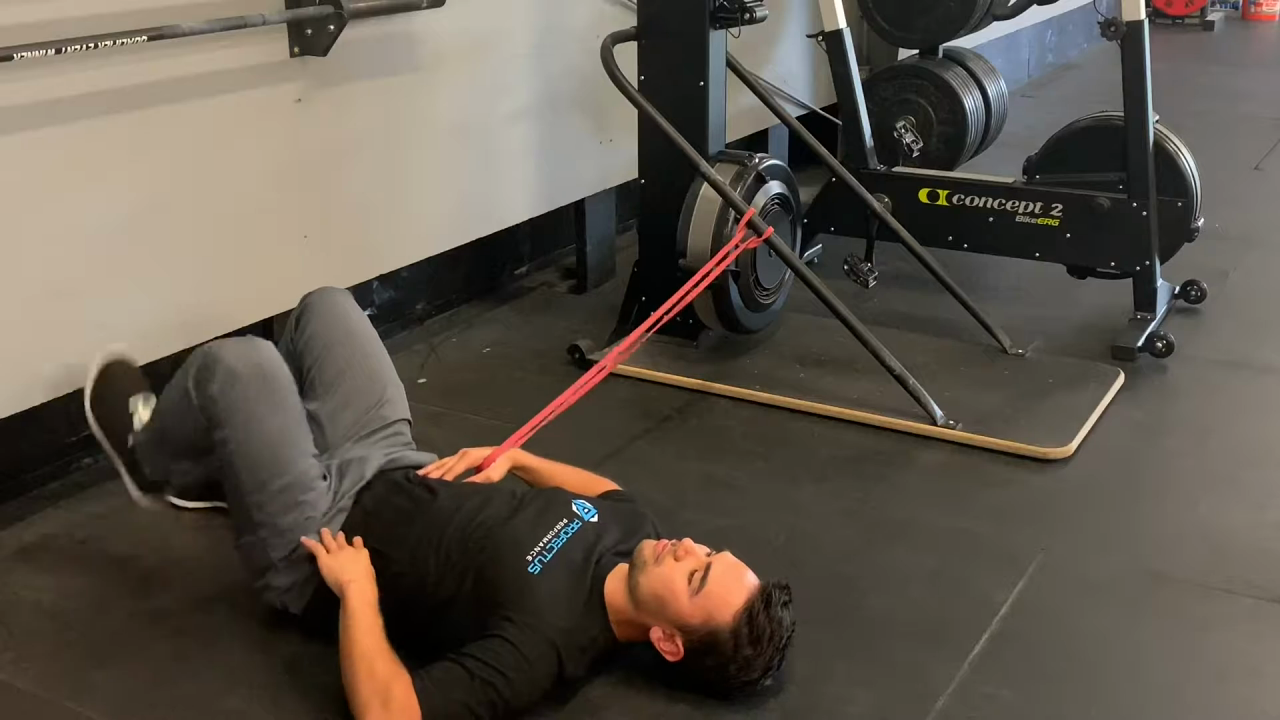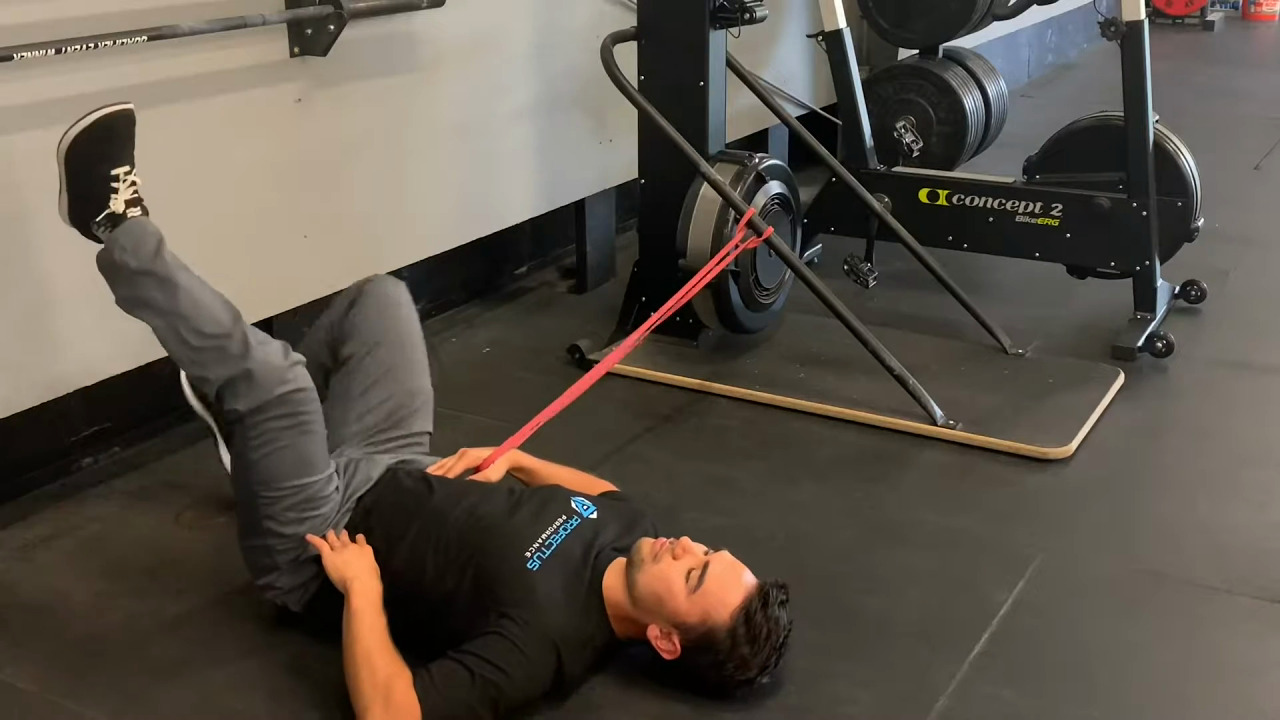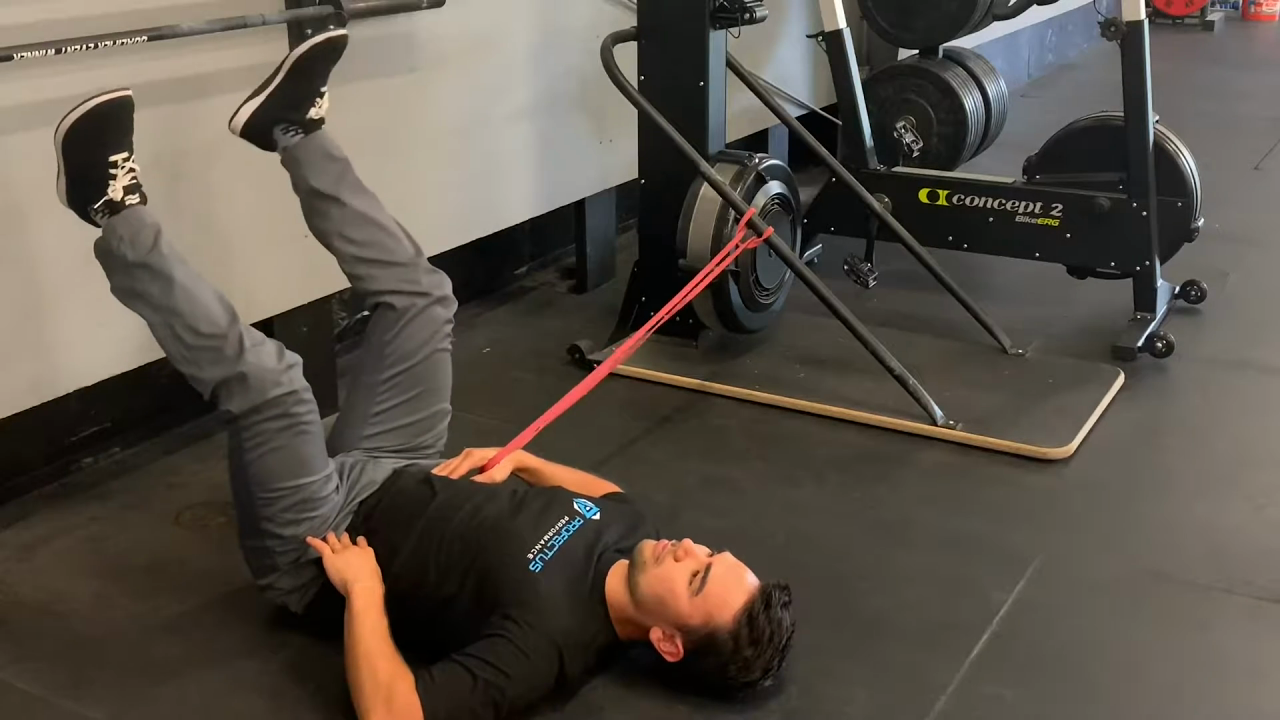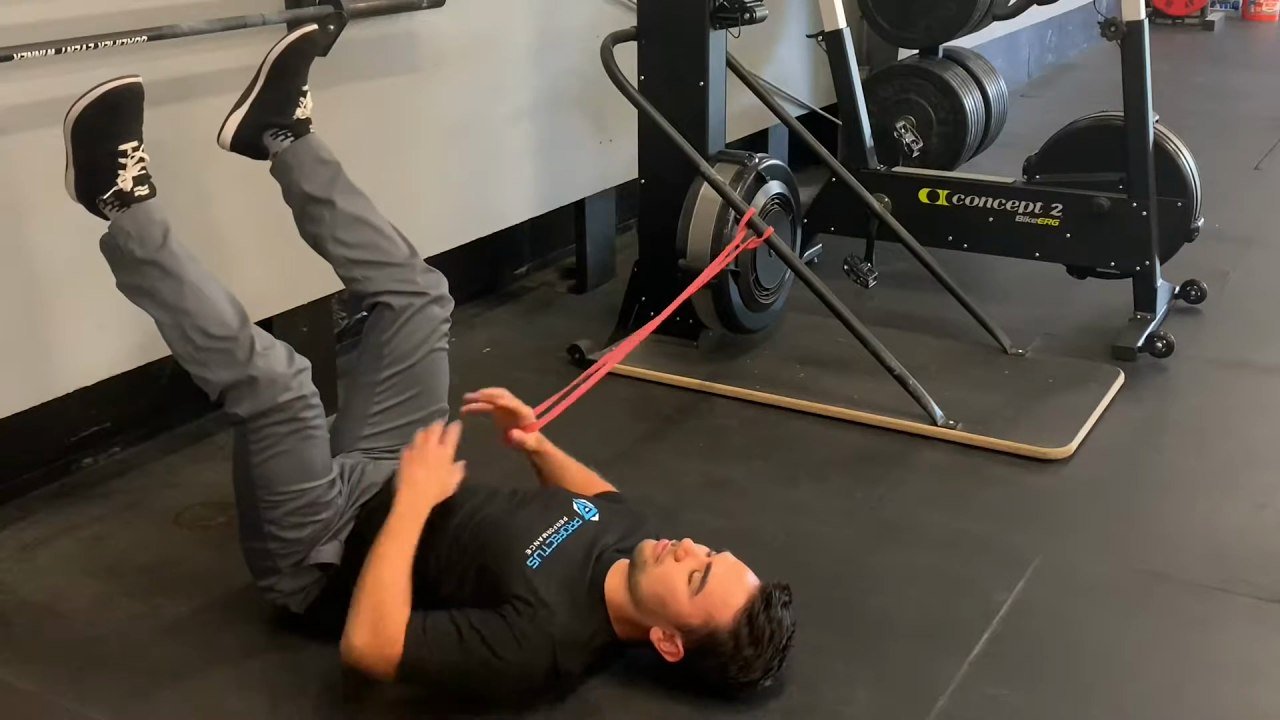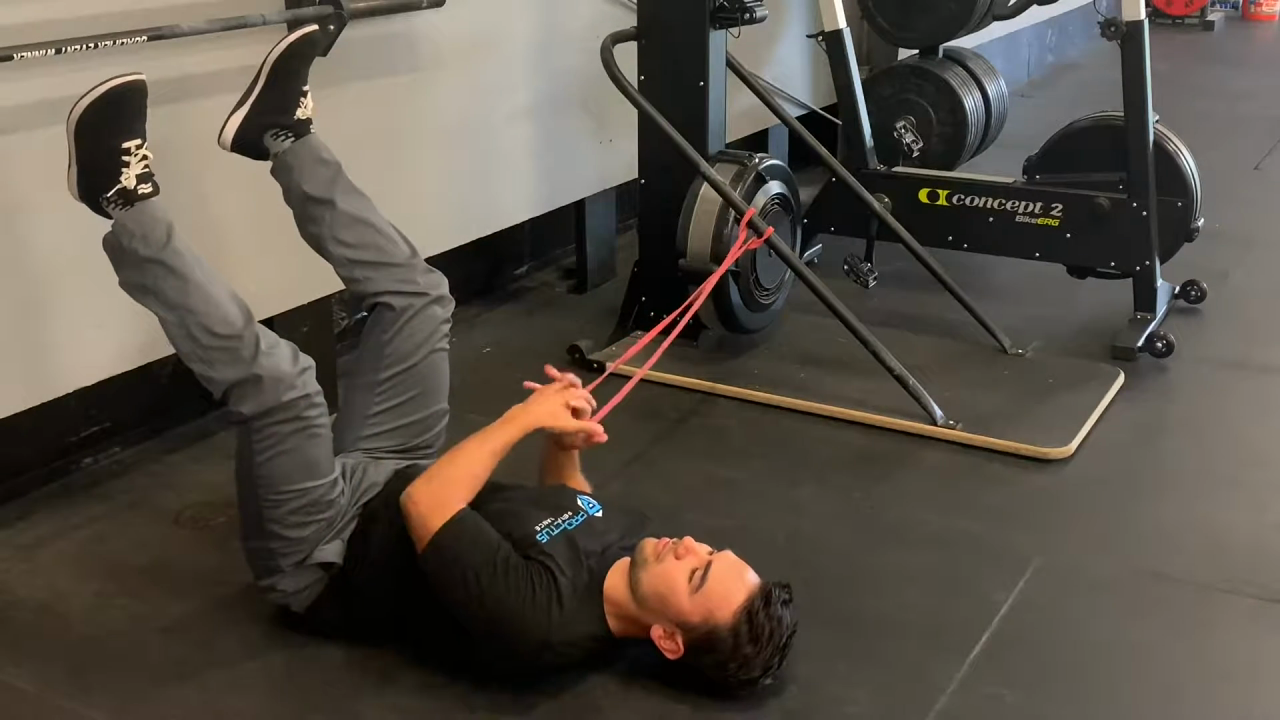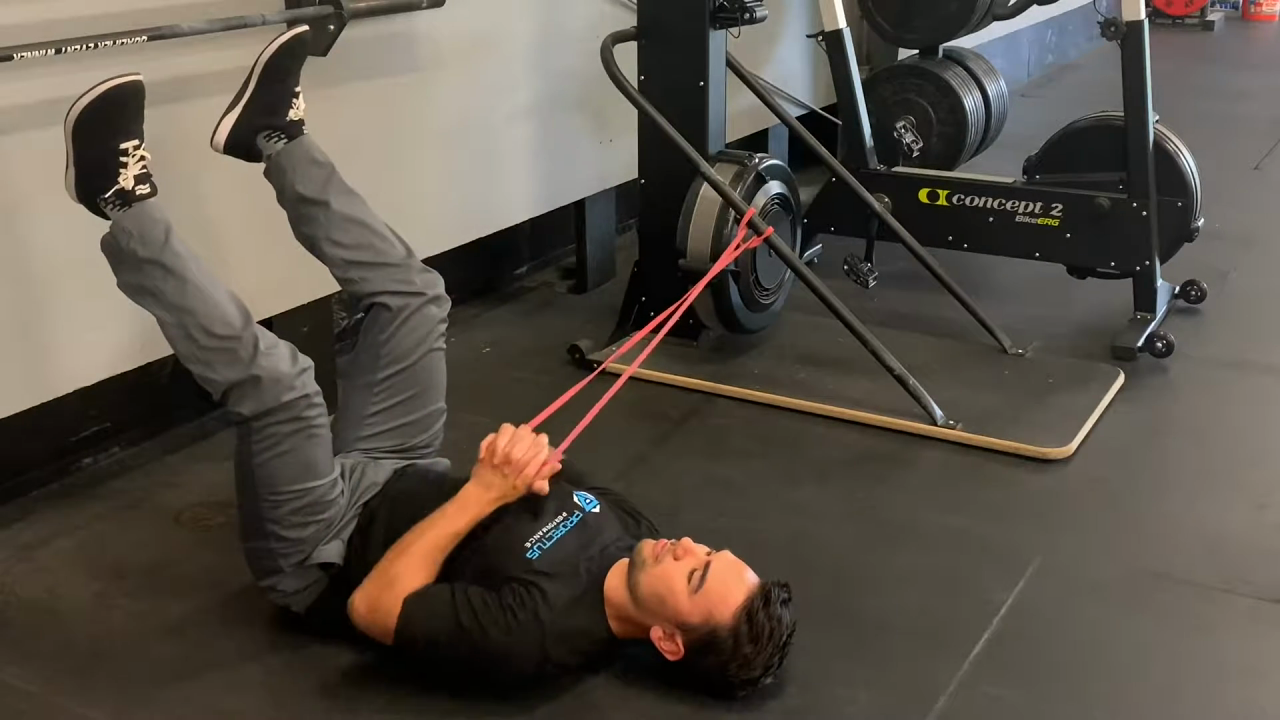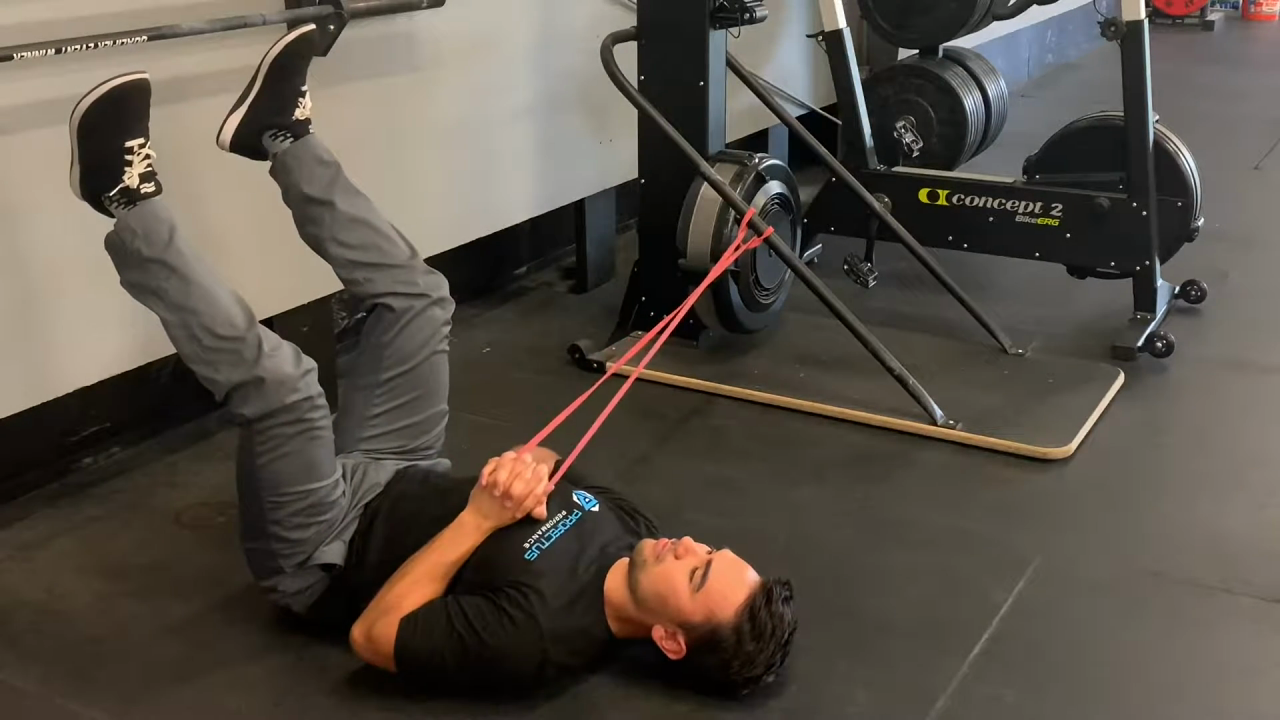
dt=0.5s
person 1, frame 1
left shoulder: (546, 639)
right shoulder: (629, 534)
right elbow: (601, 485)
left wrist: (356, 588)
right wrist: (514, 459)
left hip: (317, 543)
right hip: (392, 473)
left knee: (237, 365)
right knee: (325, 308)
left ankle: (153, 456)
right ankle: (232, 461)
person 1, frame 2
left shoulder: (547, 639)
right shoulder: (628, 534)
right elbow: (601, 490)
left wrist: (363, 585)
right wrist: (513, 460)
left hip: (319, 549)
right hip: (391, 478)
left knee: (274, 377)
right knee: (378, 300)
left ankle: (119, 228)
right ankle: (240, 412)
person 1, frame 3
left shoulder: (550, 638)
right shoulder: (628, 538)
right elbow: (603, 490)
left wrist: (363, 589)
right wrist: (520, 460)
left hip: (319, 549)
right hip: (393, 481)
left knee: (264, 374)
right knee: (421, 295)
left ankle: (118, 214)
right ankle: (294, 131)
person 1, frame 4
left shoulder: (546, 639)
right shoulder: (626, 537)
left elbow: (368, 646)
right elbow: (590, 490)
left wrist: (415, 499)
right wrist: (537, 442)
left hip: (324, 556)
right hip: (381, 481)
left knee: (271, 376)
right knee: (416, 292)
left ankle: (125, 205)
right ankle: (281, 133)
person 1, frame 5
left shoulder: (543, 621)
right shoulder: (625, 540)
left elbow: (423, 508)
left wrist: (526, 417)
right wrist: (565, 441)
left hip: (319, 555)
right hip: (381, 474)
left knee: (274, 374)
right knee: (416, 294)
left ankle: (128, 204)
right ankle: (282, 136)
person 1, frame 6
left shoulder: (543, 631)
right shoulder: (625, 531)
left elbow: (372, 610)
right elbow: (545, 461)
left wrist: (479, 497)
right wrist: (520, 455)
left hip: (319, 553)
right hip: (392, 479)
left knee: (273, 376)
right knee: (410, 293)
left ankle: (126, 205)
right ankle: (275, 139)
person 1, frame 7
left shoulder: (543, 634)
right shoulder: (624, 528)
left elbow: (375, 637)
right elbow: (546, 463)
left wrist: (477, 517)
right wrist: (522, 469)
left hip: (320, 554)
right hip: (395, 478)
left knee: (277, 378)
right knee: (415, 294)
left ankle: (132, 203)
right ankle: (282, 137)
